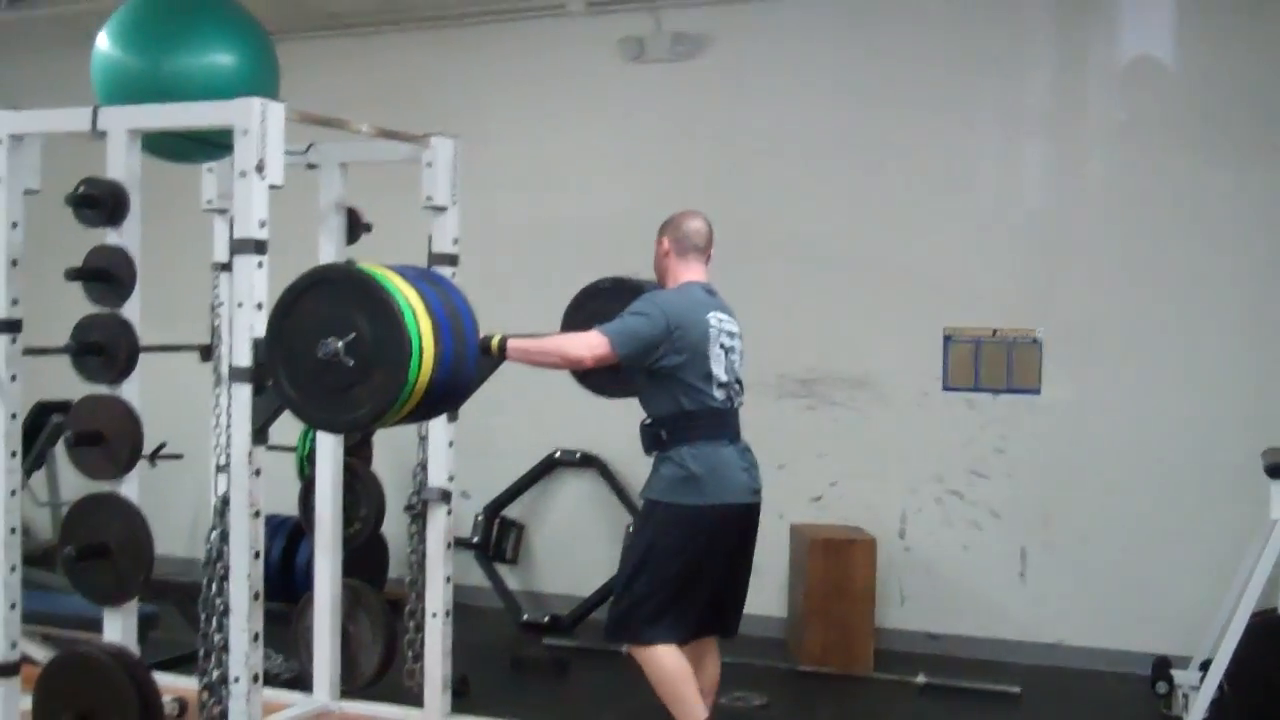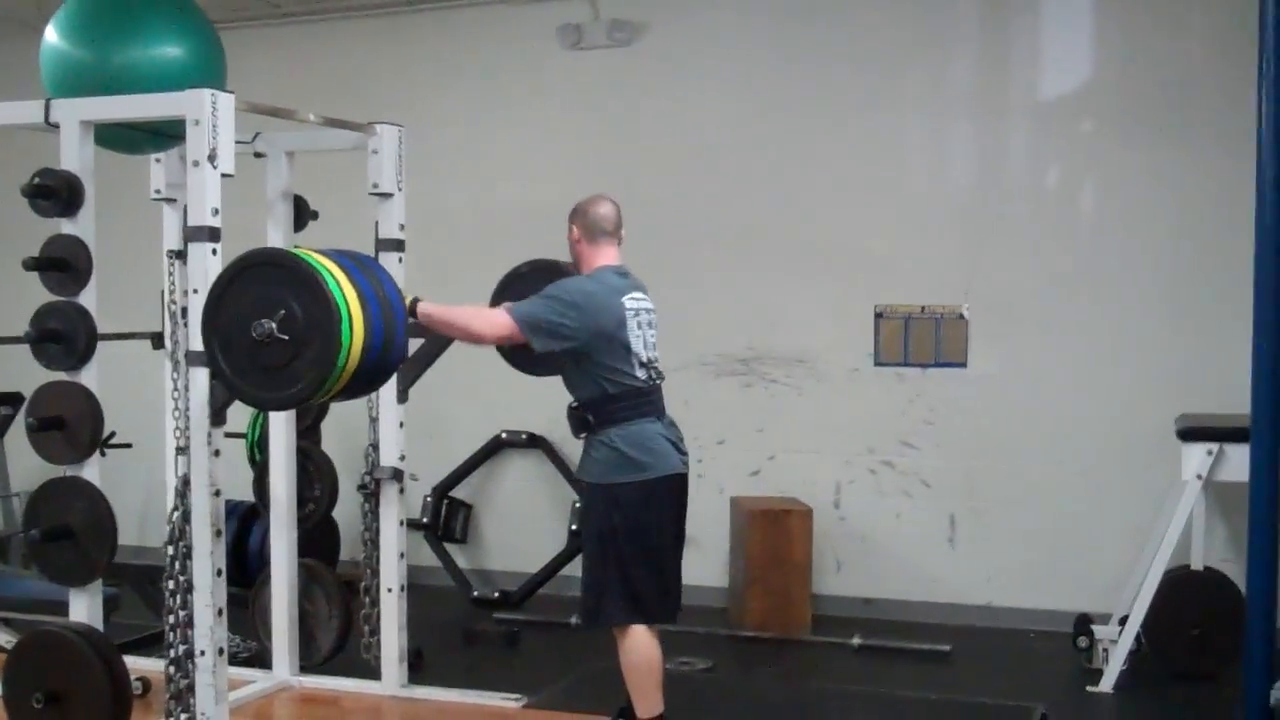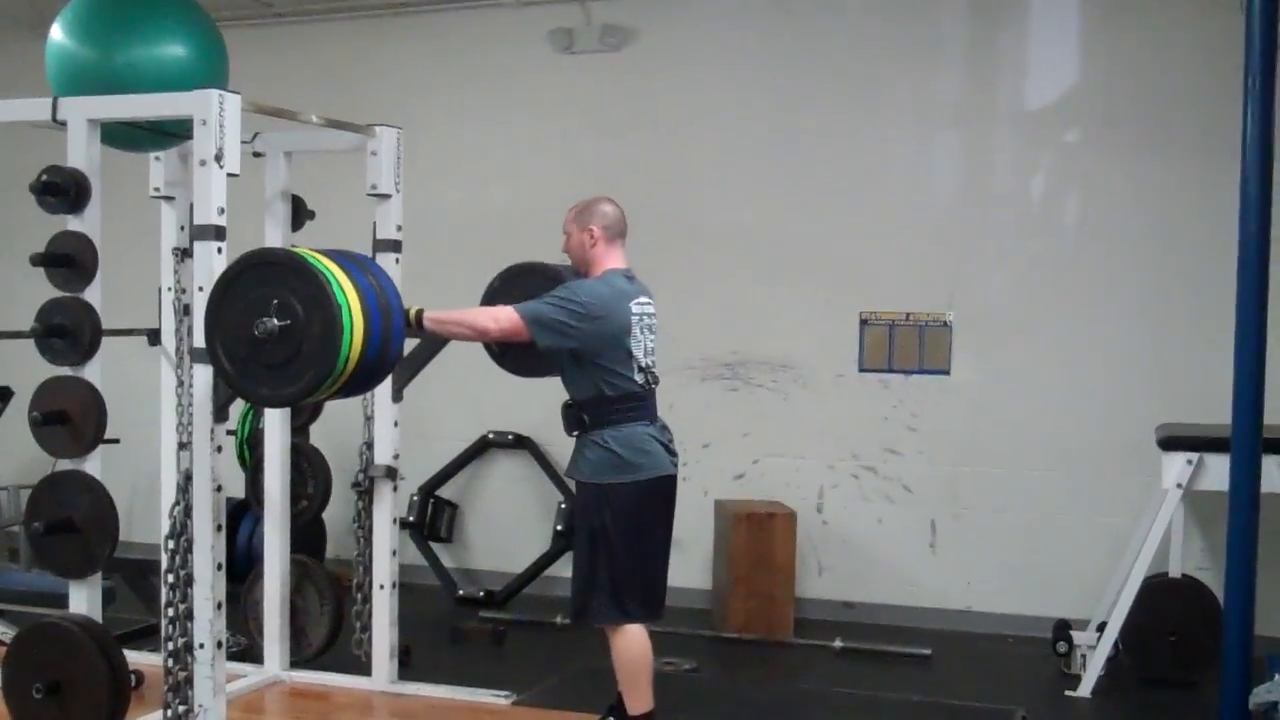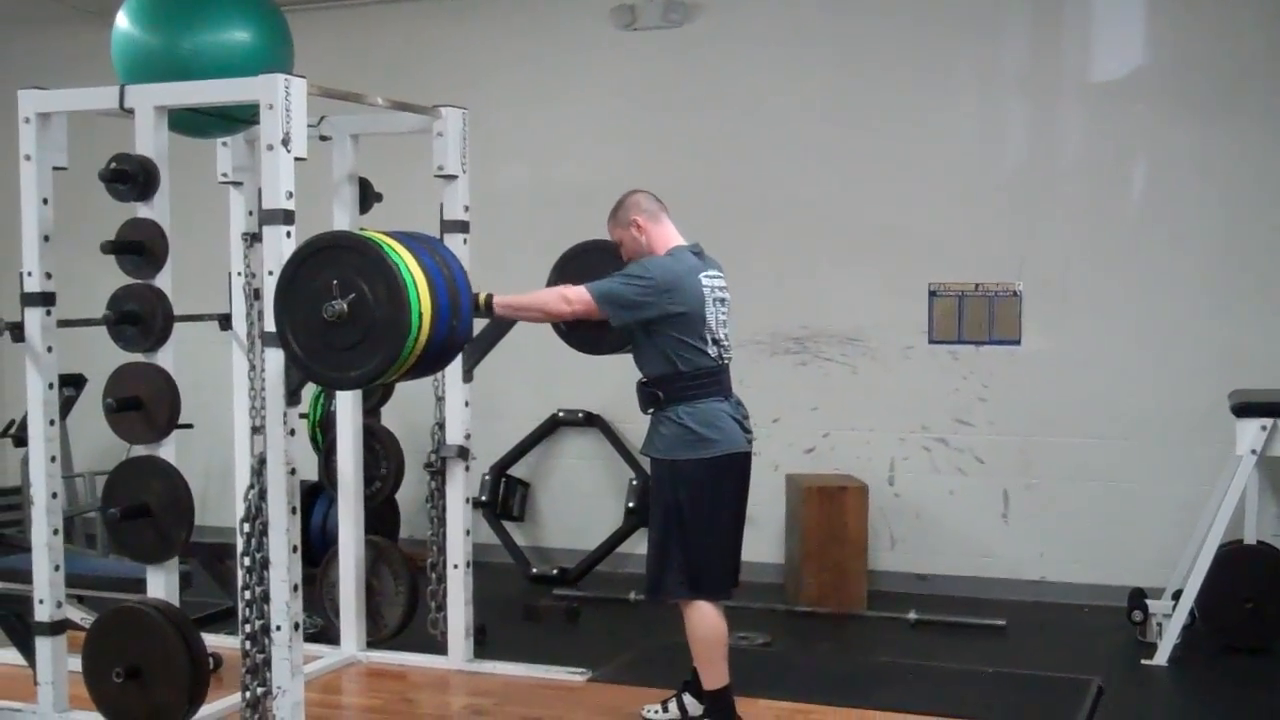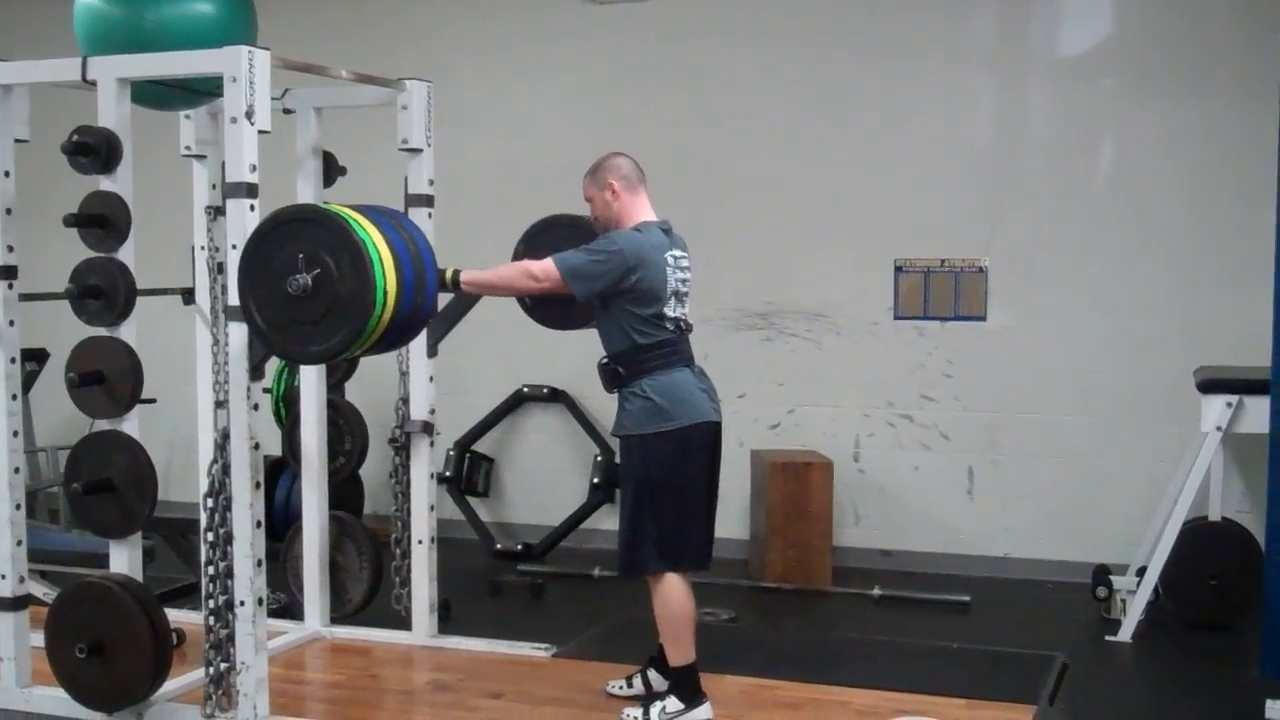
dt=1s
person 1, frame 1
left shoulder: (664, 309)
right shoulder: (723, 315)
left elbow: (585, 352)
left wrist: (496, 345)
right wrist: (649, 381)
left hip: (691, 485)
right hip: (736, 483)
left knee: (641, 627)
right knee: (696, 628)
person 1, frame 2
left shoulder: (580, 295)
right shoulder: (631, 291)
left elbow: (491, 326)
left wrist: (412, 309)
right wrist: (529, 316)
left hip: (625, 465)
right hip: (656, 458)
left knee: (629, 610)
right knee: (637, 605)
person 1, frame 3
left shoulder: (591, 298)
right shoulder: (631, 294)
left elbow: (495, 325)
left wrist: (417, 318)
left hip: (617, 465)
right hip: (642, 460)
left knee: (621, 609)
right knee: (626, 604)
person 1, frame 4
left shoulder: (661, 274)
right shoulder: (700, 267)
left elbow: (568, 303)
left wrist: (485, 303)
left hip: (693, 440)
right hip: (715, 434)
left knee: (694, 585)
right knee: (698, 580)
person 1, frame 5
left shoulder: (625, 249)
right shoulder: (666, 244)
left elbow: (535, 277)
left wrist: (453, 279)
left hip: (661, 415)
right hip: (683, 409)
left knee: (664, 559)
right knee: (666, 554)
right ankle: (665, 667)
